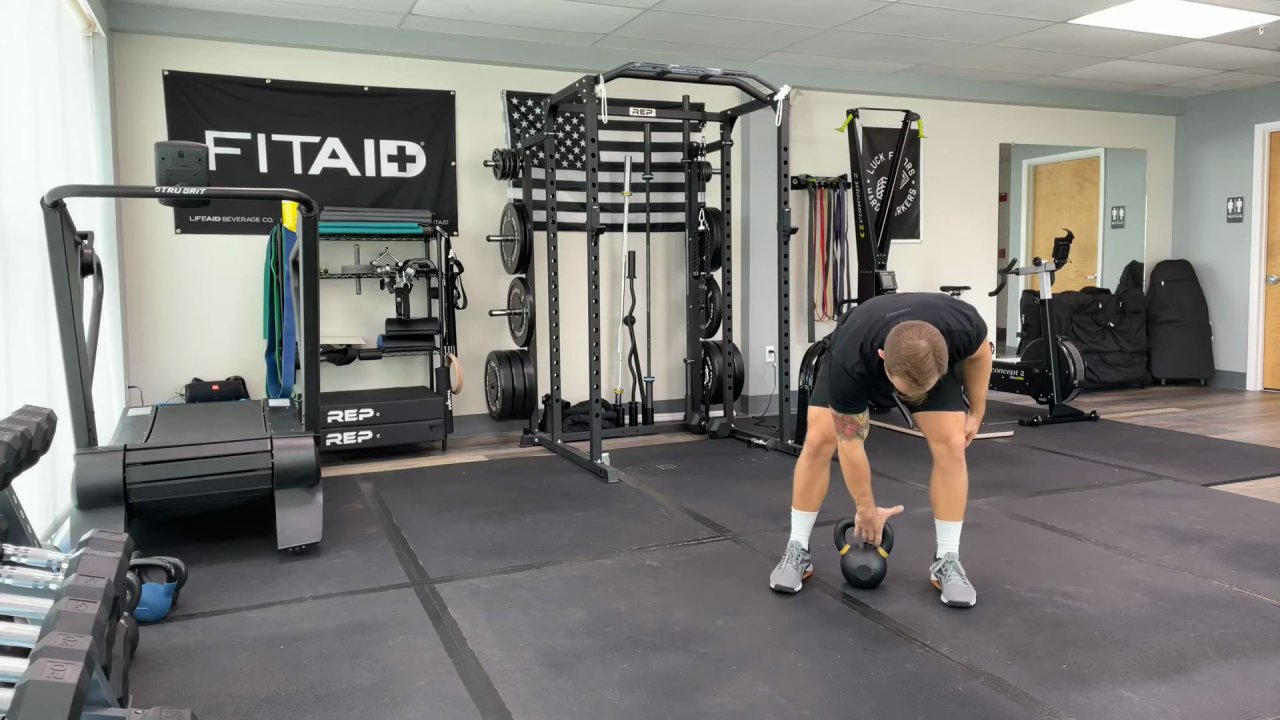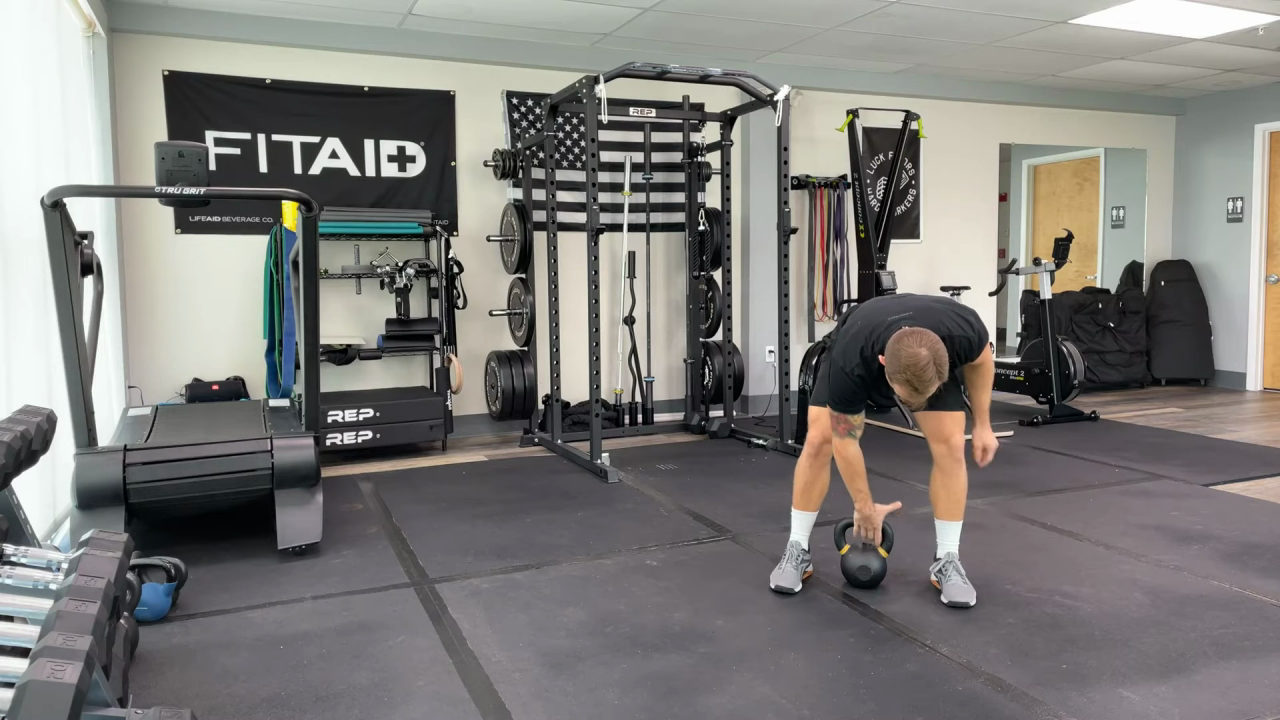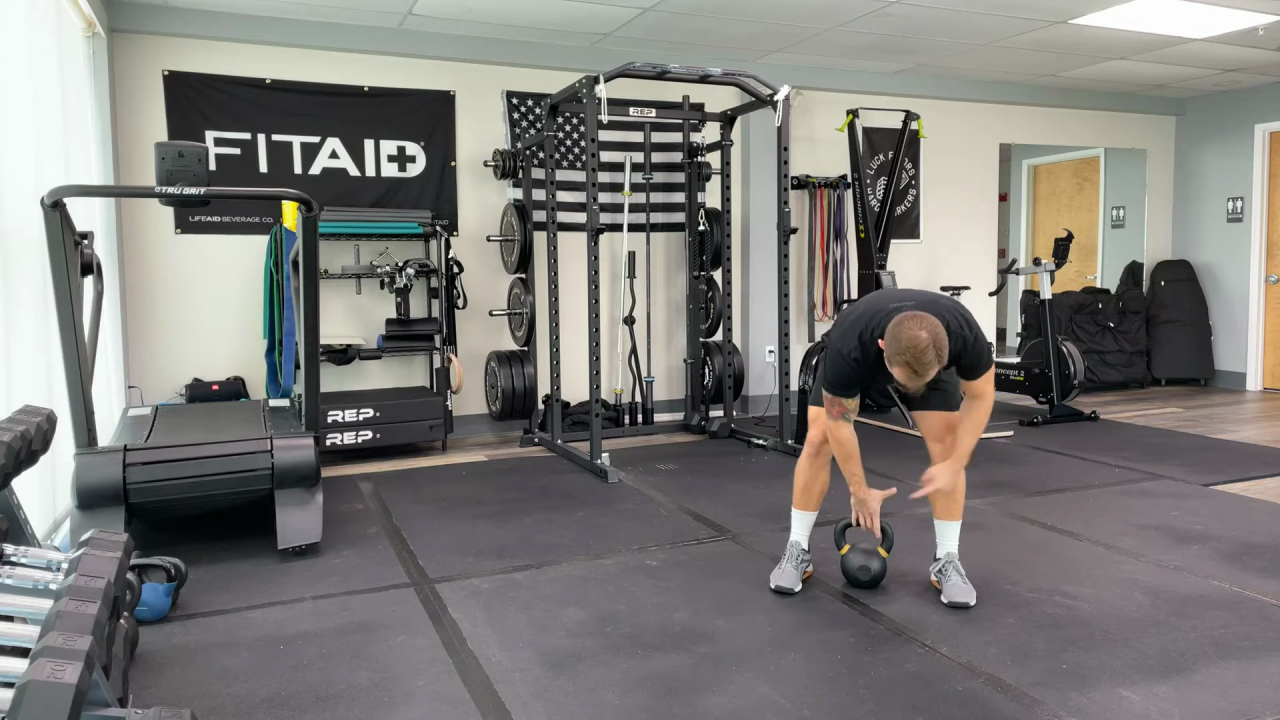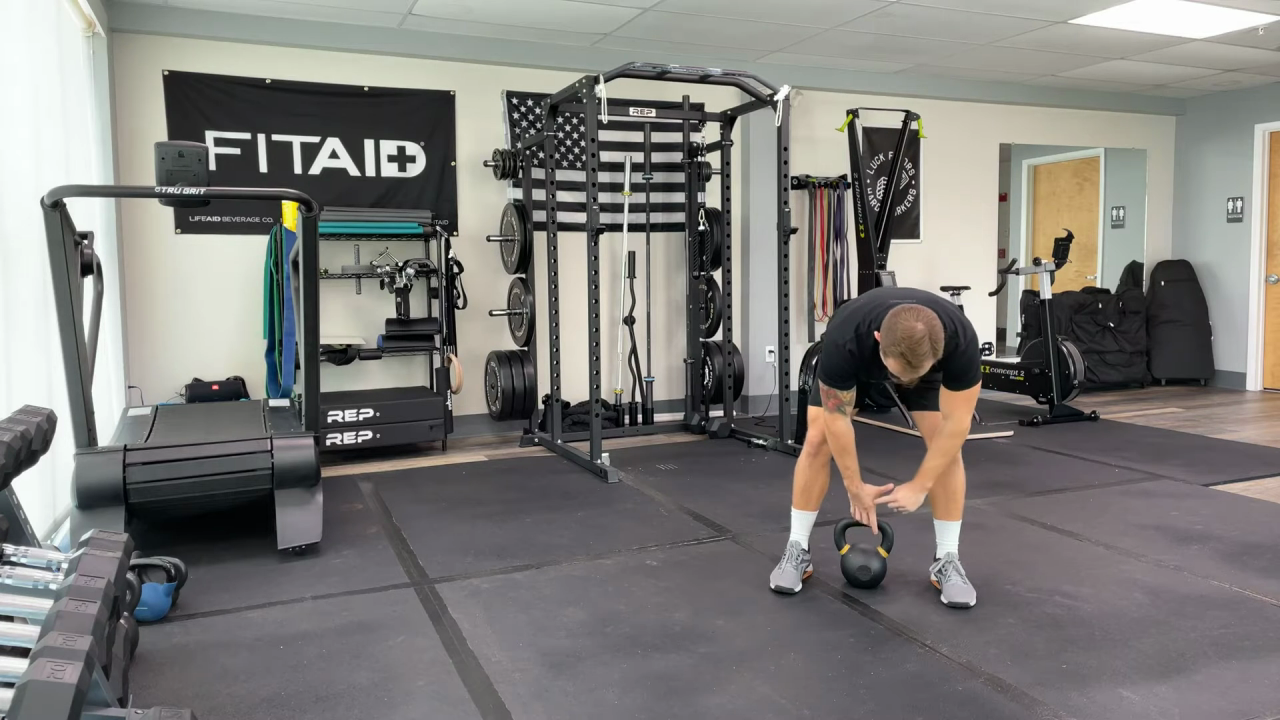
dt=0.2s
person 1, frame 1
left shoulder: (962, 326)
right shoulder: (850, 361)
right elbow: (850, 445)
left wrist: (976, 412)
right wrist: (867, 511)
left hip: (931, 360)
right hip: (854, 350)
left knee: (951, 444)
right knee: (818, 440)
left ankle: (947, 560)
right ankle: (797, 550)
person 1, frame 2
left shoulder: (962, 331)
right shoulder: (850, 363)
right elbow: (846, 441)
left wrist: (982, 424)
right wrist: (864, 507)
right hip: (854, 345)
left knee: (950, 444)
right knee: (819, 440)
left ankle: (947, 561)
right ankle: (797, 550)
person 1, frame 3
left shoulder: (962, 333)
right shoulder: (848, 348)
left elbow: (980, 396)
right elbow: (839, 424)
left wrist: (953, 466)
right wrist: (860, 492)
left hip: (931, 358)
right hip: (858, 351)
left knee: (947, 442)
right knee: (818, 439)
left ankle: (947, 560)
right ankle: (797, 550)
person 1, frame 4
left shoulder: (959, 338)
right shoulder: (844, 340)
left elbow: (956, 422)
right elbow: (836, 418)
left wrist: (921, 487)
right wrist: (855, 487)
left hip: (926, 358)
right hip: (856, 359)
left knee: (944, 445)
right knee: (817, 440)
left ankle: (947, 559)
right ankle: (797, 550)
